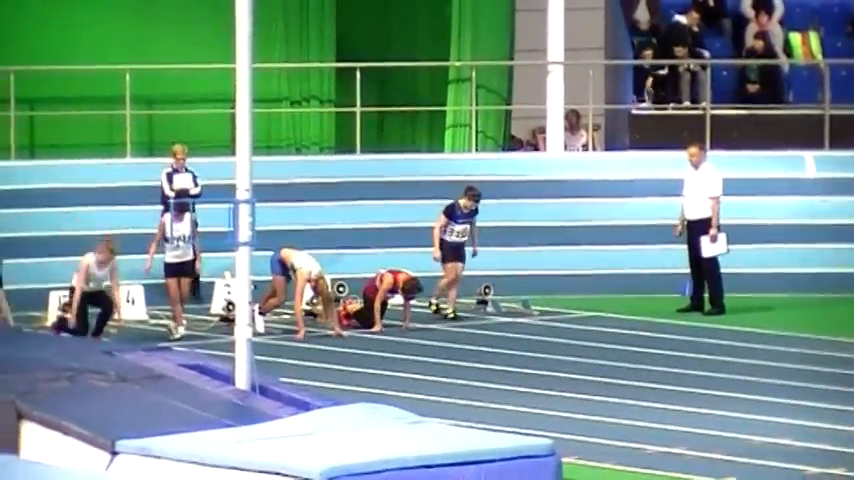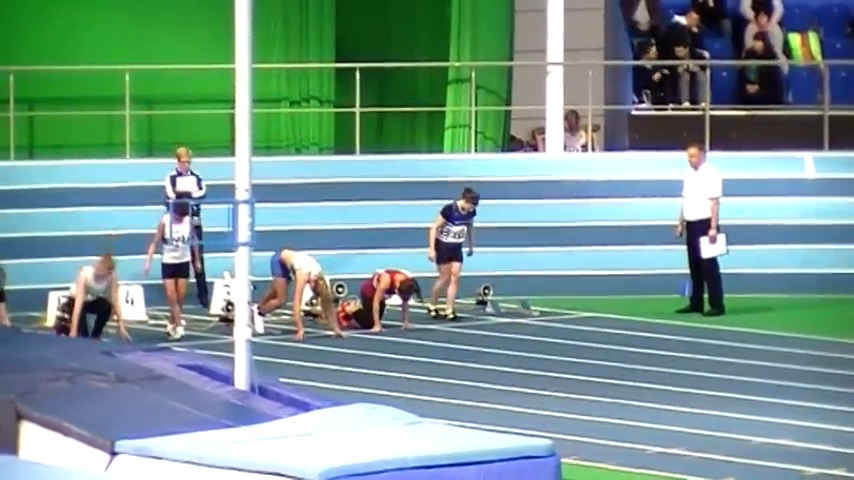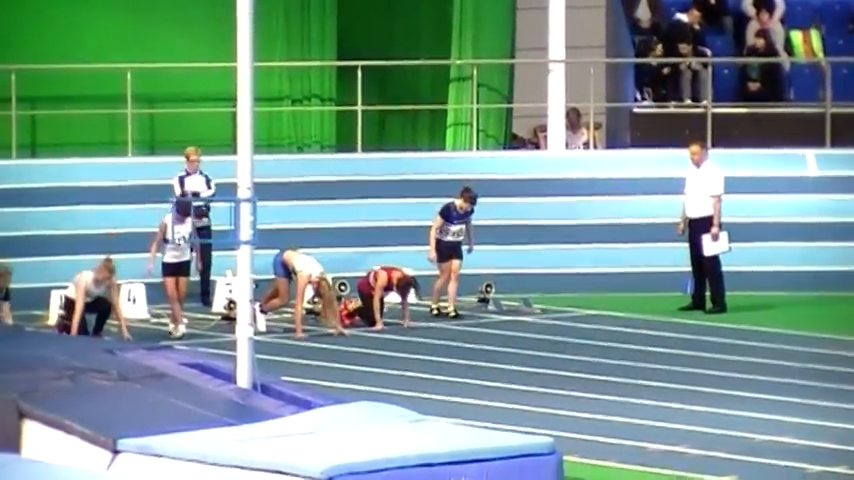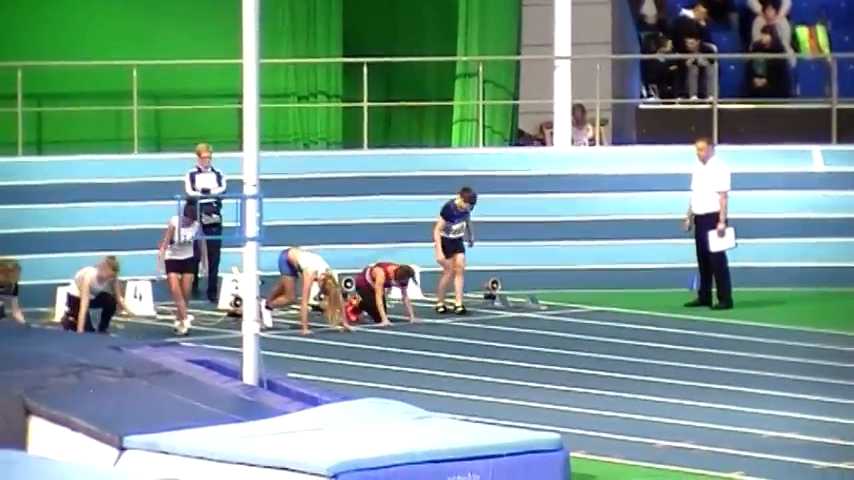
dt=0.2s
person 1, frame 1
left shoulder: (711, 174)
right shoulder: (689, 174)
left elbow: (715, 202)
left wrist: (714, 226)
right wrist: (681, 222)
left hip: (705, 223)
right hip: (692, 224)
left knee: (710, 266)
right knee: (695, 266)
left ankle: (717, 304)
right ankle: (696, 302)
person 1, frame 2
left shoulder: (711, 175)
right shoulder: (689, 175)
left elbow: (714, 203)
left wrist: (713, 227)
right wrist: (681, 223)
left hip: (705, 224)
right hip: (691, 225)
left knee: (709, 266)
right knee: (695, 266)
left ankle: (717, 305)
right ankle: (696, 303)
person 1, frame 3
left shoulder: (713, 172)
right shoulder: (691, 173)
left elbow: (716, 200)
left wrist: (715, 225)
right wrist: (683, 221)
left hip: (707, 222)
right hip: (693, 223)
left knee: (711, 264)
right knee: (697, 264)
left ankle: (719, 303)
right ankle: (698, 300)
person 1, frame 4
left shoulder: (719, 169)
right shoulder: (697, 169)
left elbow: (723, 196)
left wrist: (722, 221)
right wrist: (689, 217)
left hip: (713, 218)
right hip: (700, 219)
left knee: (717, 260)
right knee: (703, 260)
left ankle: (725, 299)
right ankle: (704, 296)
person 2, frame 1
left shoulder: (191, 173)
right shoulder: (167, 174)
left elbow: (198, 190)
right elbow: (167, 194)
left wrist: (183, 192)
right wrist: (188, 192)
left ankle: (196, 288)
person 2, frame 2
left shoulder: (196, 176)
right shoulder: (171, 178)
left elbow: (203, 192)
right elbow: (170, 196)
left wrist: (187, 194)
right wrist: (193, 195)
left hip: (194, 220)
left knee: (198, 257)
left ankle: (203, 294)
person 2, frame 3
left shoulder: (206, 177)
right shoulder: (180, 178)
left elbow: (212, 192)
right elbow: (179, 197)
left wrist: (195, 194)
right wrist: (201, 195)
left hip: (203, 221)
left knee: (205, 259)
left ankle: (205, 295)
person 2, frame 4
left shoulder: (217, 174)
right shoulder: (191, 174)
left elbow: (223, 190)
right elbow: (190, 193)
left wrist: (206, 192)
right wrist: (213, 193)
left hip: (214, 217)
left knee: (214, 255)
right knee: (195, 253)
left ankle: (212, 291)
right ankle: (193, 284)
person 3, frame 1
left shoulder: (190, 219)
right shoulder: (165, 220)
left elbow: (195, 240)
right elbow: (156, 242)
left wrist: (198, 260)
right wrist: (149, 260)
left hip: (187, 261)
right hip: (170, 262)
left knee: (183, 297)
right knee: (173, 297)
left ankle: (175, 323)
right ankle: (180, 328)
person 3, frame 2
left shoulder: (188, 221)
right shoulder: (164, 221)
left elbow: (193, 240)
right elbow: (154, 243)
left wrist: (197, 261)
right wrist: (148, 262)
left hip: (184, 263)
right hip: (168, 263)
left knee: (180, 298)
right knee: (171, 298)
left ankle: (171, 326)
right ankle: (179, 328)
person 3, frame 3
left shoulder: (190, 222)
right shoulder: (166, 222)
left elbow: (194, 241)
right elbow: (156, 243)
left wrist: (198, 260)
right wrist: (151, 262)
left hip: (184, 262)
right hip: (168, 263)
left knee: (181, 297)
right knee: (171, 296)
left ankle: (173, 325)
right ankle: (181, 326)
person 3, frame 4
left shoulder: (197, 225)
right shoulder: (174, 224)
left elbow: (202, 245)
right elbow: (163, 246)
left wrist: (204, 266)
right wrist: (161, 267)
left hip: (188, 259)
right hip: (171, 259)
left knee: (186, 293)
right knee: (175, 291)
left ankle: (180, 321)
right ankle: (185, 321)
person 4, frame 1
left shoulder: (474, 210)
right shoulder: (451, 208)
left elbow: (473, 227)
right elbow: (437, 228)
left wrist: (474, 246)
right wrist: (436, 249)
left hip: (460, 246)
right hip: (446, 245)
left knee: (458, 277)
right knee: (450, 276)
left ankle: (450, 309)
right ankle: (434, 300)
person 4, frame 2
left shoulder: (471, 212)
right shoulder: (449, 209)
right elbow: (434, 228)
left wrist: (471, 246)
right wrist: (431, 249)
left hip: (457, 247)
right hip: (443, 245)
left knee: (455, 277)
right knee: (445, 277)
left ankle: (449, 310)
right ankle: (432, 307)
person 4, frame 3
left shoulder: (469, 210)
right shoulder: (447, 209)
right elbow: (433, 229)
left wrist: (470, 243)
right wrist: (432, 251)
left hip: (456, 245)
right hip: (442, 244)
left knee: (455, 275)
right knee: (445, 275)
left ankle: (451, 308)
right ankle: (434, 306)
person 4, frame 4
left shoulder: (466, 207)
right shoulder: (448, 208)
right elbow: (437, 230)
left wrist: (471, 236)
right wrist: (439, 252)
left hip: (457, 240)
right hip: (444, 240)
left knee: (460, 270)
right knee: (449, 271)
left ankle: (458, 304)
right ankle: (439, 304)
